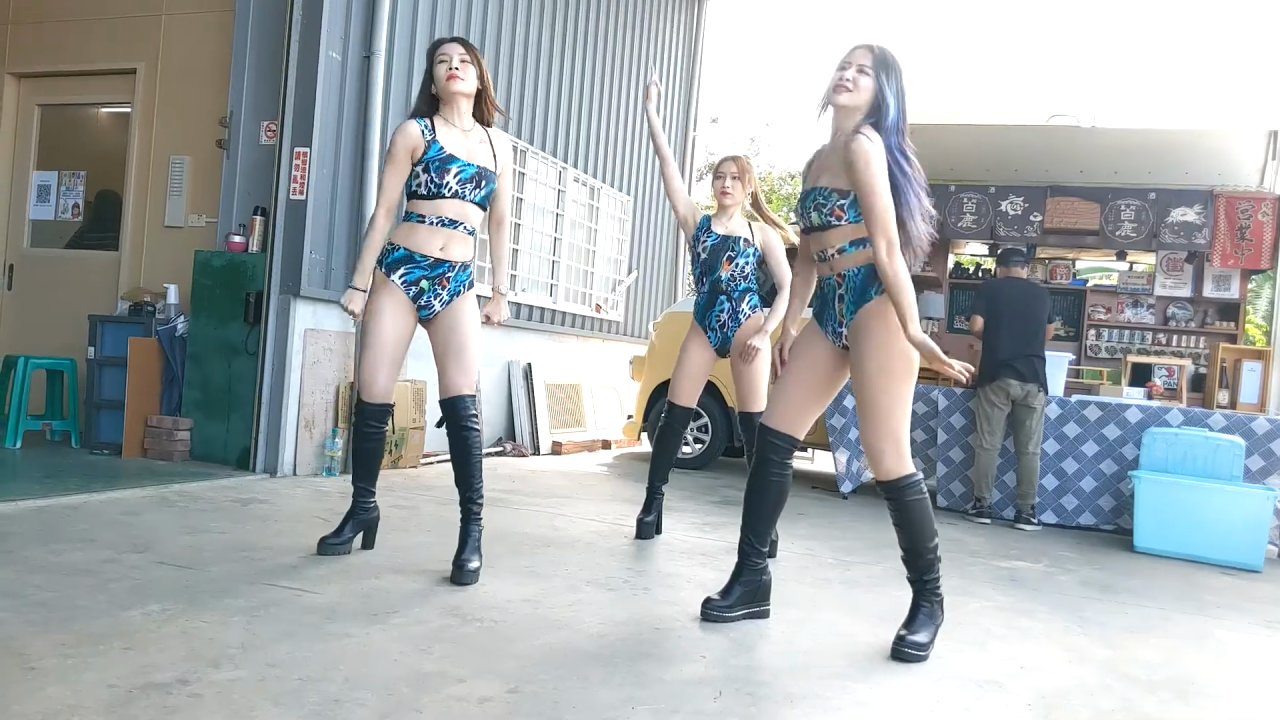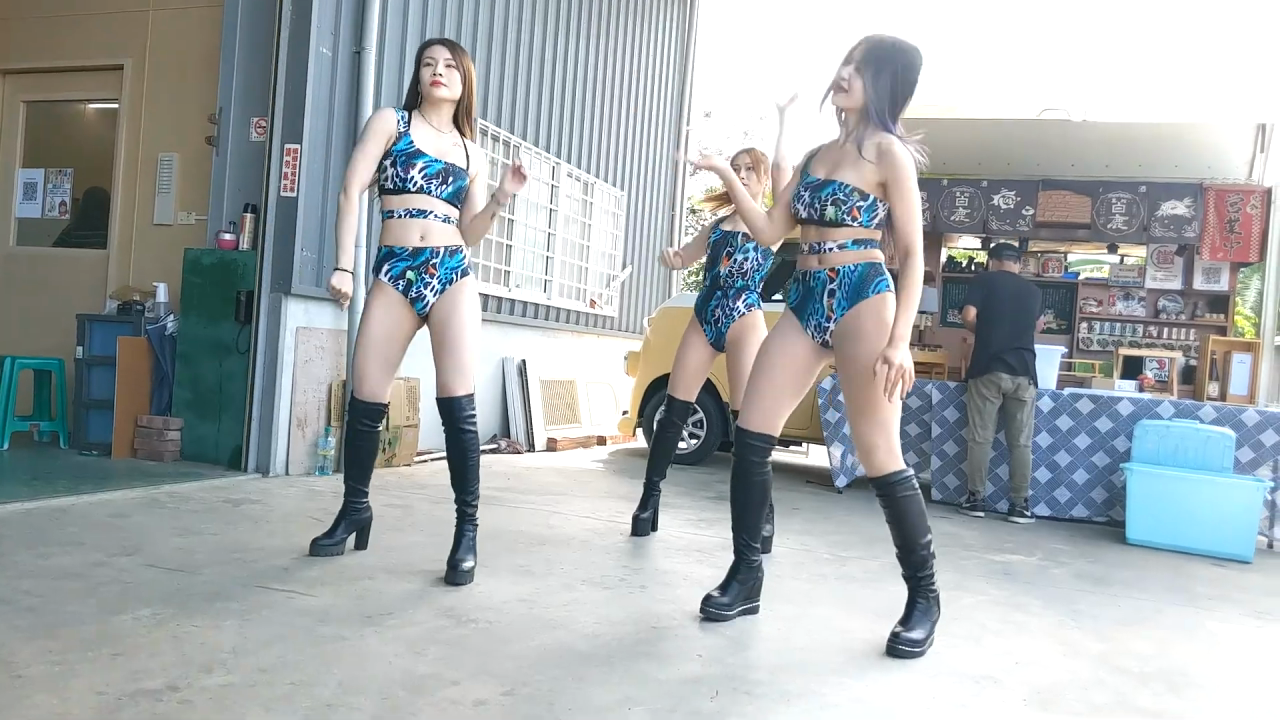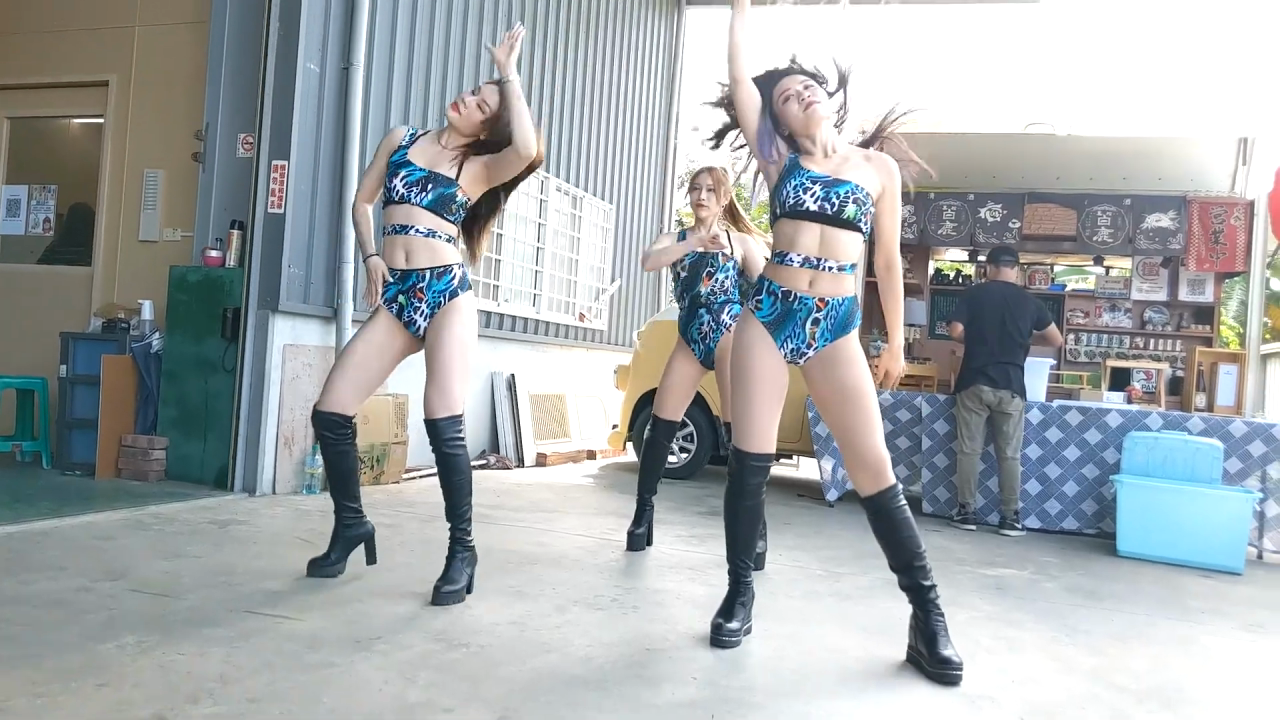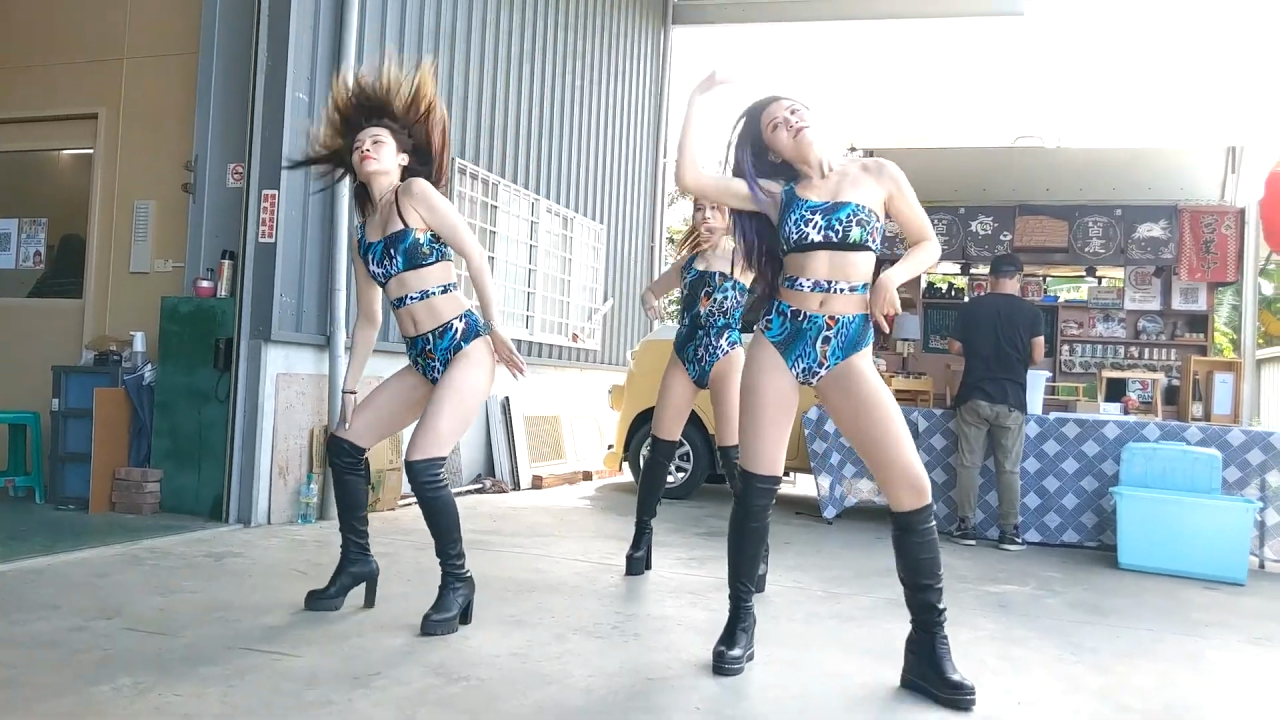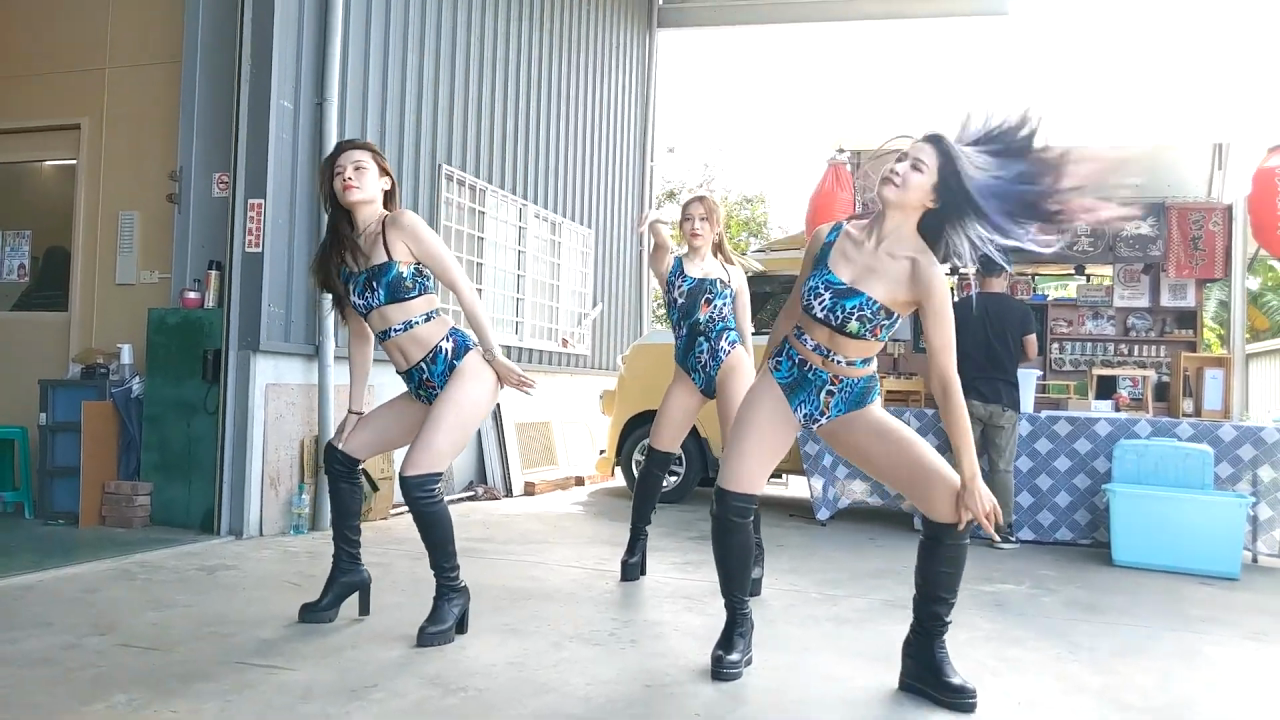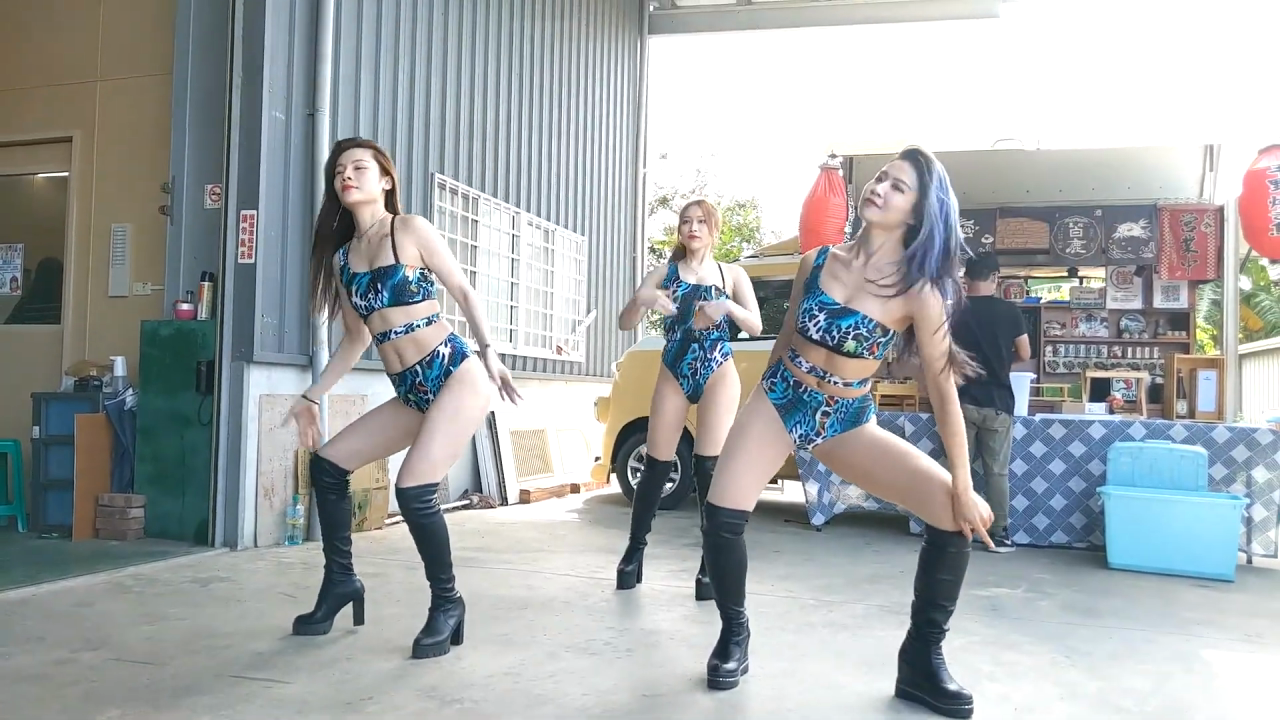
dt=0.4s
person 1, frame 1
left shoulder: (866, 144)
right shoulder: (816, 162)
left elbow: (886, 241)
left wrist: (911, 332)
right wrist: (789, 325)
left hip: (883, 307)
right hip: (832, 309)
left knee: (887, 458)
right knee: (772, 437)
left ankle: (927, 600)
right ankle: (751, 577)
person 1, frame 2
left shoulder: (887, 150)
right shoulder: (814, 155)
left elbow: (912, 252)
right elbow: (770, 230)
left wrist: (899, 337)
right wrist: (726, 174)
left hip: (864, 300)
right hip: (805, 302)
left knee: (878, 453)
right knee: (750, 434)
left ankle: (923, 595)
right ankle: (746, 573)
person 1, frame 3
left shoulder: (879, 166)
right shoulder: (780, 161)
left elbow: (888, 261)
right elbow: (740, 78)
left wrist: (894, 344)
left hip: (837, 326)
right hip: (770, 315)
left knee: (874, 472)
right knee: (750, 460)
left ankle: (927, 618)
right ankle: (739, 593)
person 1, frame 4
left shoulder: (880, 175)
right shoulder: (774, 194)
left elbow: (928, 243)
right elbow: (690, 179)
left wrist: (894, 275)
right wrist: (698, 97)
left hip: (848, 347)
right hip: (781, 339)
left knee: (910, 485)
right knee: (756, 484)
left ankle: (929, 647)
right ankle: (740, 619)
person 1, frame 5
left shoulder: (924, 272)
right shoulder: (828, 235)
left elbow: (945, 377)
left wrist: (972, 477)
right wrist: (765, 372)
left hip: (853, 399)
right hip: (785, 378)
left knee: (952, 503)
right knee: (731, 497)
left ankle: (923, 653)
right ankle: (737, 623)
person 1, frame 6
left shoulder: (919, 291)
right shoulder: (817, 260)
left elbow: (943, 389)
left wrist: (964, 487)
right wrist: (767, 394)
left hip: (848, 421)
right hip: (778, 401)
left knee: (953, 512)
right knee: (722, 513)
left ankle: (921, 659)
right ankle: (734, 632)
person 2, frame 1
left shoulder: (498, 143)
right shoulder: (414, 132)
left elbow: (500, 222)
right elbow: (383, 212)
left wrist: (500, 292)
right wrist: (358, 284)
left hip: (457, 285)
right hip: (402, 274)
left knee: (461, 408)
right knee: (372, 402)
left ankle: (471, 530)
right ankle: (362, 508)
person 2, frame 2
left shoulder: (472, 154)
right shoulder: (389, 122)
left elbow: (469, 235)
right elbow: (351, 190)
left wrist: (503, 195)
right wrist: (342, 264)
left hip: (452, 276)
right hip: (394, 274)
left knee: (458, 406)
right knee: (366, 400)
left ankle: (466, 530)
right ankle: (355, 509)
person 2, frame 3
left shoulder: (480, 165)
right shoulder: (400, 140)
left elbow: (528, 148)
right elbow: (362, 201)
left wrist: (509, 72)
right wrist: (372, 257)
left hip: (448, 296)
right hip: (395, 296)
left knee: (444, 425)
right knee: (329, 412)
left ankle: (461, 550)
right ankle: (351, 527)
person 2, frame 4
left shoulder: (418, 192)
right shoulder: (364, 233)
left elbow: (474, 254)
right elbow: (368, 319)
left wrist: (495, 330)
right wrist: (350, 390)
left hip: (464, 345)
right hip: (422, 358)
left knee: (422, 462)
right knee: (344, 444)
left ankle: (456, 581)
right ankle: (356, 560)
person 2, frame 5
left shoulder: (404, 225)
right shoulder: (341, 253)
left elbow: (461, 286)
right elbow: (360, 336)
left wrist: (495, 355)
right wrist: (355, 408)
left hip: (463, 368)
right hip: (422, 385)
left knee: (417, 479)
right knee: (340, 454)
left ankle: (451, 593)
right ankle: (348, 570)
person 2, frame 6
left shoulder: (411, 229)
right shoulder: (339, 253)
left elbow: (463, 290)
right elbow: (354, 338)
left wrist: (489, 354)
right wrist: (314, 395)
left hip: (455, 375)
right hip: (412, 392)
left knee: (413, 490)
right knee: (327, 463)
left ankle: (446, 604)
right ankle: (340, 581)
person 3, frame 1
left shoulder: (763, 234)
right shoulder: (696, 222)
left elbow: (788, 289)
right elbow: (667, 166)
left wrist: (764, 333)
right wrist: (652, 112)
left hip: (747, 327)
right hip: (704, 328)
left knee: (754, 425)
right knee: (675, 415)
right ankle: (653, 501)
person 3, frame 2
right shoulder: (716, 225)
left elbow: (783, 183)
right elbow: (681, 261)
left wrist: (783, 123)
right wrist: (669, 255)
left hip: (744, 322)
right hip: (703, 321)
right knee: (674, 411)
left ankle: (761, 512)
right ankle: (650, 494)
person 3, frame 3
left shoulder: (742, 241)
right shoulder: (674, 239)
right elbow: (647, 262)
right wrist: (698, 242)
left hip: (733, 339)
right hip: (690, 341)
left knee: (738, 433)
right knee: (660, 428)
left ankle: (754, 527)
right ankle: (643, 511)
person 3, frame 4
left shoulder: (743, 258)
right shoulder: (685, 263)
right elbow: (652, 290)
right wrist: (648, 300)
left hip: (726, 361)
right hip: (683, 361)
left knee: (733, 456)
right knee: (659, 449)
right ankle: (642, 534)
person 3, frame 5
left shoulder: (733, 273)
right shoulder: (670, 266)
left elbow: (745, 334)
right elbow: (660, 251)
left wrist: (753, 379)
right wrist: (658, 228)
left hip: (730, 367)
right hip: (687, 372)
right knee: (656, 458)
left ankle: (753, 553)
right ankle: (637, 543)
person 3, frame 6
left shoulder: (732, 274)
right shoulder: (662, 275)
left elbow: (754, 325)
right elbow: (625, 323)
left wrist: (729, 307)
right wrist: (644, 303)
left hip: (718, 375)
right hip: (673, 376)
left knee: (709, 466)
right knee: (656, 465)
left ankle: (712, 562)
right ankle: (635, 550)
person 4, frame 1
left shoulder: (989, 288)
right shoulder: (1042, 294)
left elbow: (976, 327)
left hip: (996, 376)
right hip: (1033, 378)
left knee: (987, 444)
right knee: (1029, 449)
left ankle: (982, 505)
right ankle: (1026, 512)
person 4, frame 2
left shoulder: (983, 280)
right shoulder: (1032, 290)
left elbow: (969, 317)
left hip: (988, 369)
right hip: (1024, 371)
left knee: (980, 438)
right knee: (1021, 442)
left ankle: (976, 498)
right ankle: (1020, 504)
person 4, frame 3
left shoulder: (973, 294)
right shoulder: (1030, 301)
left elbow: (956, 332)
right elbow: (1056, 340)
left hip: (974, 382)
right hip: (1010, 386)
left knee: (969, 450)
right knee: (1010, 454)
left ankle: (966, 511)
right ankle: (1010, 517)
person 4, frame 4
left shoulder: (971, 308)
right shoulder: (1031, 312)
left elbow: (955, 348)
right elbow: (1037, 358)
left hip: (973, 397)
right hip: (1010, 400)
left knee: (968, 464)
right knee: (1009, 468)
left ankle: (966, 526)
right ankle: (1009, 531)
person 4, frame 5
left shoulder: (960, 307)
right shoulder: (1019, 309)
right elbow: (1031, 354)
left hip: (968, 396)
right hip: (1003, 398)
right knee: (1002, 467)
right ankle: (1003, 530)
person 4, frame 6
left shoulder: (953, 312)
right shoulder: (1009, 311)
right elbow: (1024, 354)
left hip: (962, 401)
right hip: (997, 402)
right knee: (997, 471)
right ankle: (999, 534)
